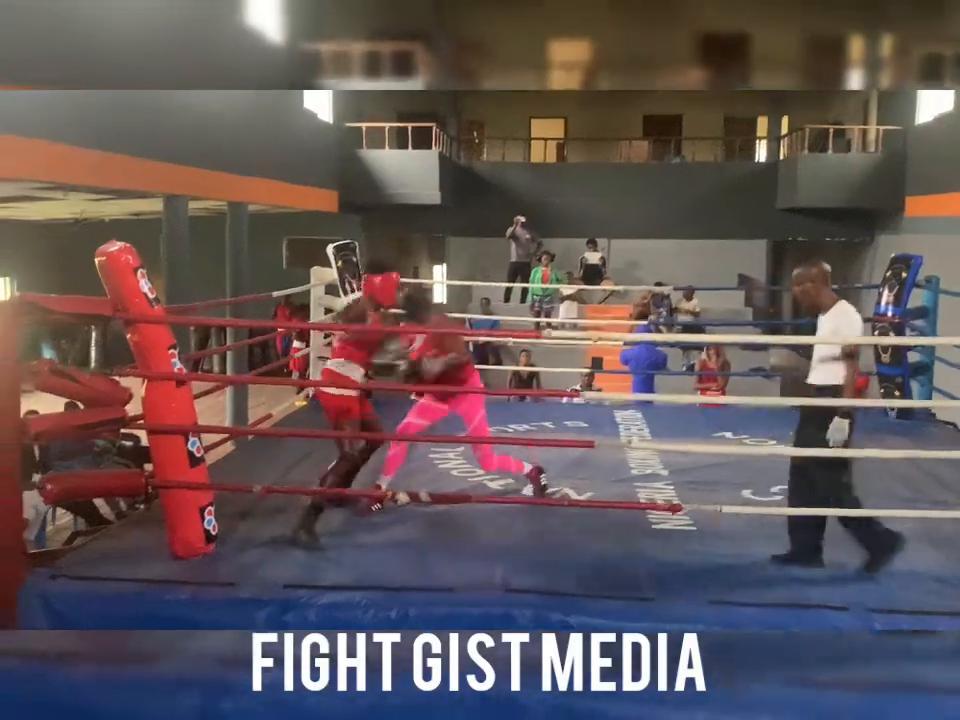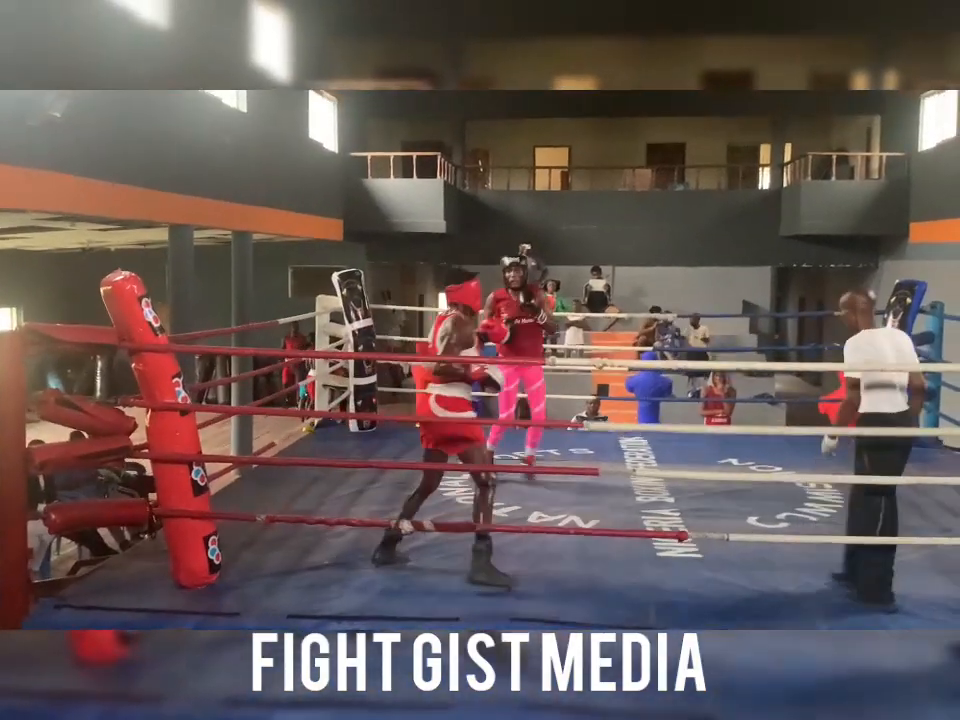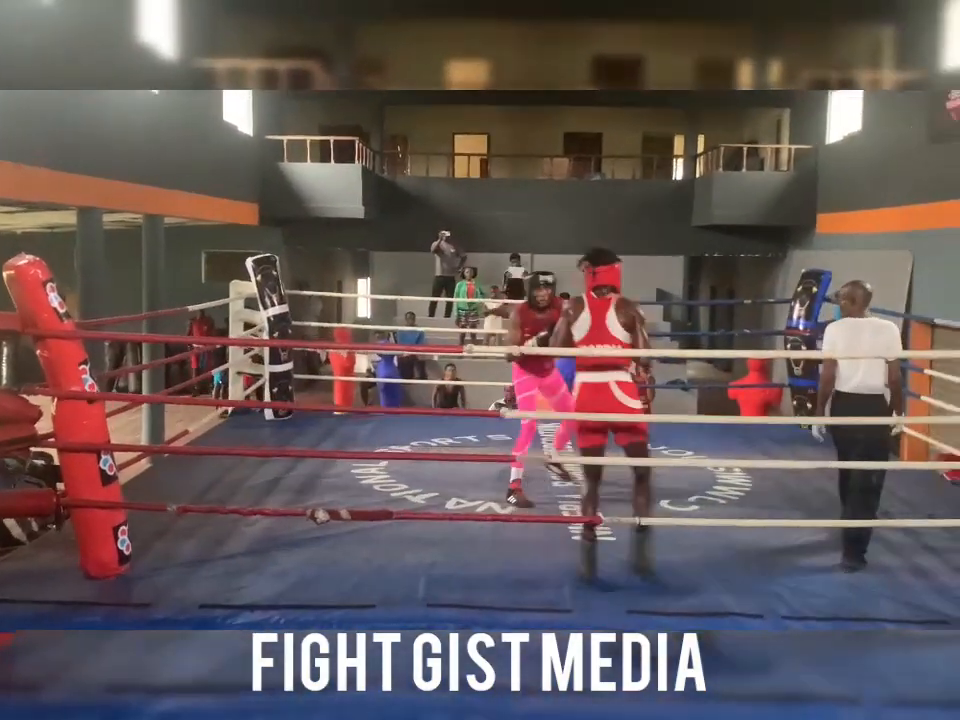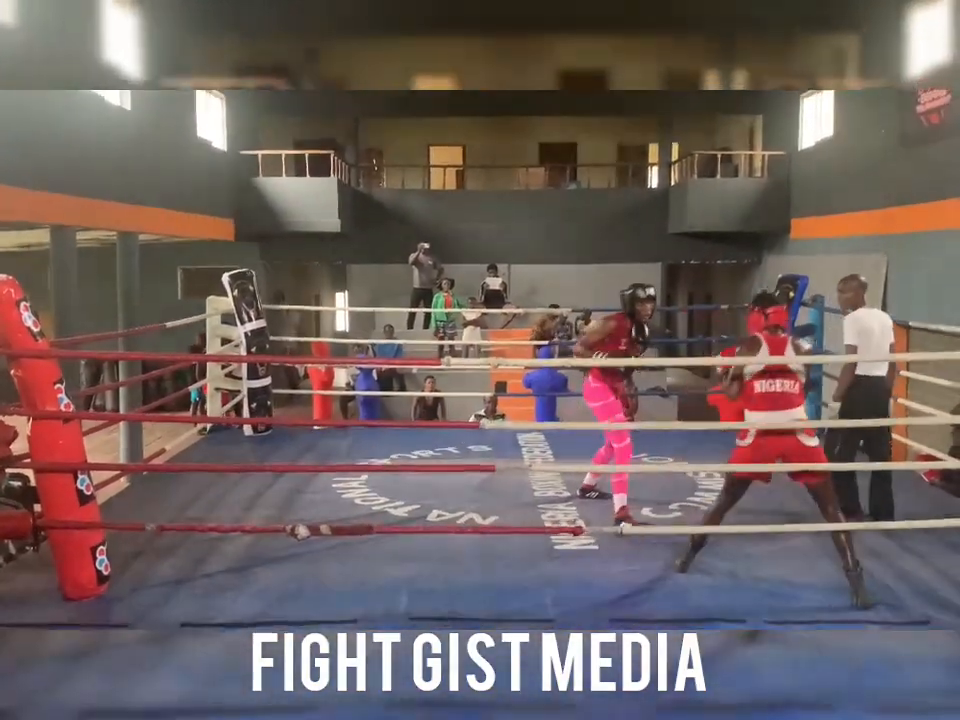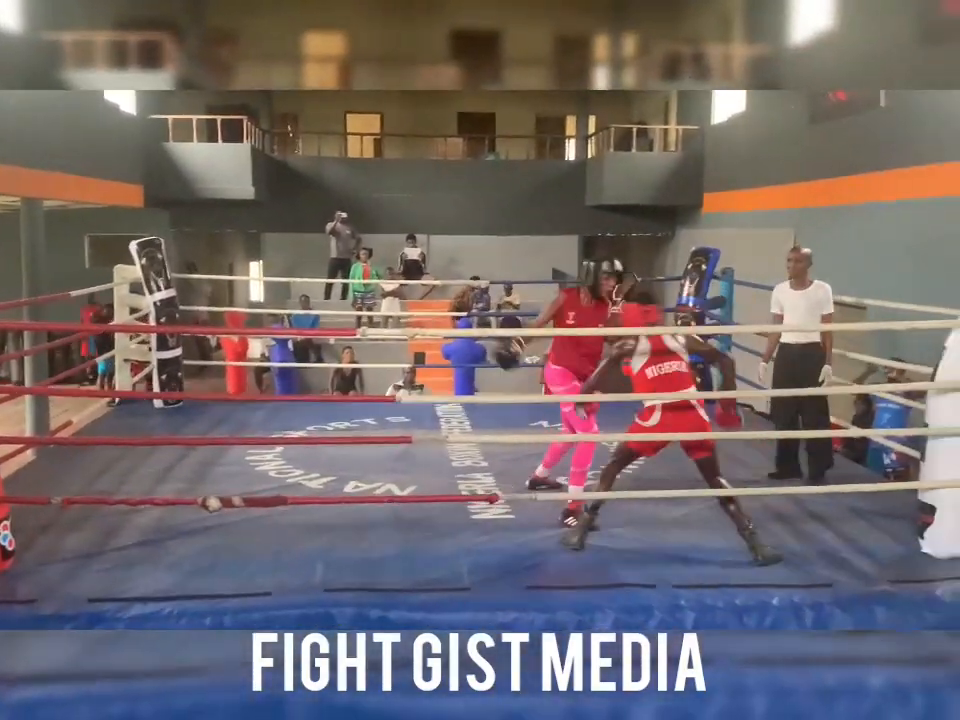
dt=1s
person 1, frame 1
left shoulder: (378, 314)
right shoulder: (360, 308)
left elbow: (373, 349)
right elbow: (336, 325)
left hip: (354, 386)
right hip: (338, 386)
left knee: (375, 438)
right knee: (350, 454)
left ankle: (340, 488)
right ankle: (307, 521)
person 1, frame 2
left shoulder: (446, 320)
right shoulder: (461, 324)
right elbow: (442, 369)
right wrist: (477, 373)
left hip: (431, 402)
right hip: (451, 406)
left knee: (429, 482)
right knee: (485, 481)
left ankle: (387, 547)
right ankle: (481, 563)
person 1, frame 3
left shoulder: (575, 306)
right shoulder: (628, 309)
left elbow: (555, 347)
right elbow: (644, 358)
left hip: (586, 395)
right hip: (621, 394)
left knee: (592, 480)
right knee: (642, 474)
left ankle: (588, 557)
right ankle: (640, 549)
person 1, frame 4
left shoulder: (749, 345)
right shoulder: (802, 349)
left elbow: (733, 393)
left wrist: (730, 373)
left hip: (758, 436)
right hip: (798, 435)
left knee: (726, 499)
right knee: (830, 509)
left ankle: (686, 557)
right ankle: (857, 584)
person 1, frame 5
left shoulder: (630, 341)
right shoulder: (680, 336)
left elbow: (591, 383)
right elbow: (725, 360)
left wrist: (583, 399)
right wrist: (728, 404)
left hip: (657, 416)
right hip: (693, 413)
left knee: (613, 466)
right knee: (714, 478)
left ankle: (581, 528)
right ankle: (754, 543)
person 2, frame 1
left shoulder: (844, 314)
right shoulder: (824, 315)
left elbow: (851, 367)
left wrist: (842, 415)
left hip: (833, 402)
right hip: (817, 401)
left knee: (831, 481)
right knee: (803, 475)
left ankle: (882, 541)
right ankle: (805, 549)
person 2, frame 2
left shoulder: (856, 344)
right shoulder: (901, 337)
left elbow: (853, 399)
right elbow: (918, 387)
left wrist: (832, 435)
right wrist: (911, 424)
left hip: (876, 430)
right hip: (901, 425)
left knee: (871, 505)
right knee: (867, 499)
left ankle: (875, 589)
right ankle: (860, 574)
person 2, frame 3
left shoulder: (834, 329)
right shoulder: (888, 329)
left elbow: (827, 377)
right elbow: (895, 379)
left wrist: (819, 413)
right wrist: (898, 413)
left hip: (843, 405)
right hip: (874, 407)
left knee: (848, 473)
right knee: (867, 481)
left ankle: (852, 537)
right ankle: (853, 551)
person 2, frame 4
left shoulder: (853, 319)
right shoulder: (884, 318)
left elbow: (851, 363)
right elbow: (892, 361)
left wrist: (836, 398)
right wrist: (888, 394)
left hip: (858, 387)
right hip: (880, 387)
left knee: (840, 451)
right knee: (880, 454)
left ankle: (850, 510)
right ankle: (882, 513)
person 2, frame 5
left shoulder: (822, 290)
right shoulder: (780, 290)
left elbow: (827, 330)
left wrist: (828, 362)
right wrist: (764, 359)
left hip: (811, 354)
right hip: (785, 353)
left knee: (814, 415)
right knee: (783, 414)
left ankle: (818, 470)
right ankle: (788, 465)
person 3, frame 1
left shoulder: (438, 321)
right shoulder: (426, 324)
left elbow: (462, 358)
left wrist: (433, 366)
right wrist: (414, 371)
left hip: (466, 390)
right hip: (439, 391)
left knee: (487, 462)
right knee: (402, 435)
left ankle: (532, 472)
right ankle: (379, 492)
person 3, frame 2
left shoulder: (536, 294)
right shoulder: (495, 298)
left elbow: (552, 328)
right elbow: (483, 327)
left wrist: (537, 311)
right wrist: (499, 331)
left hip: (533, 362)
right hip: (508, 363)
left knee: (539, 414)
right knee: (506, 415)
left ankle: (529, 458)
right ankle: (489, 453)
person 3, frame 3
left shoulder: (560, 308)
right shoulder: (519, 313)
right elbow: (511, 352)
right wrist: (537, 342)
left hip: (548, 370)
right hip: (524, 372)
left knee: (573, 415)
right knee: (530, 426)
left ankle: (554, 458)
right ankle: (514, 487)
person 3, frame 4
left shoulder: (637, 327)
right shoulder: (613, 323)
right elbow: (579, 348)
left wrist: (639, 345)
right wrist: (604, 360)
left hip: (613, 388)
right hip: (598, 387)
left knee: (613, 443)
right knee: (624, 446)
left ankle: (587, 486)
right ankle: (621, 514)
person 3, frame 5
left shoulder: (608, 306)
right shoulder: (567, 297)
right elbow: (538, 325)
right wrist: (516, 344)
left hip: (585, 377)
right hip: (560, 372)
left knee: (572, 435)
right knee: (589, 435)
left ankle: (539, 477)
right ankle: (572, 509)
